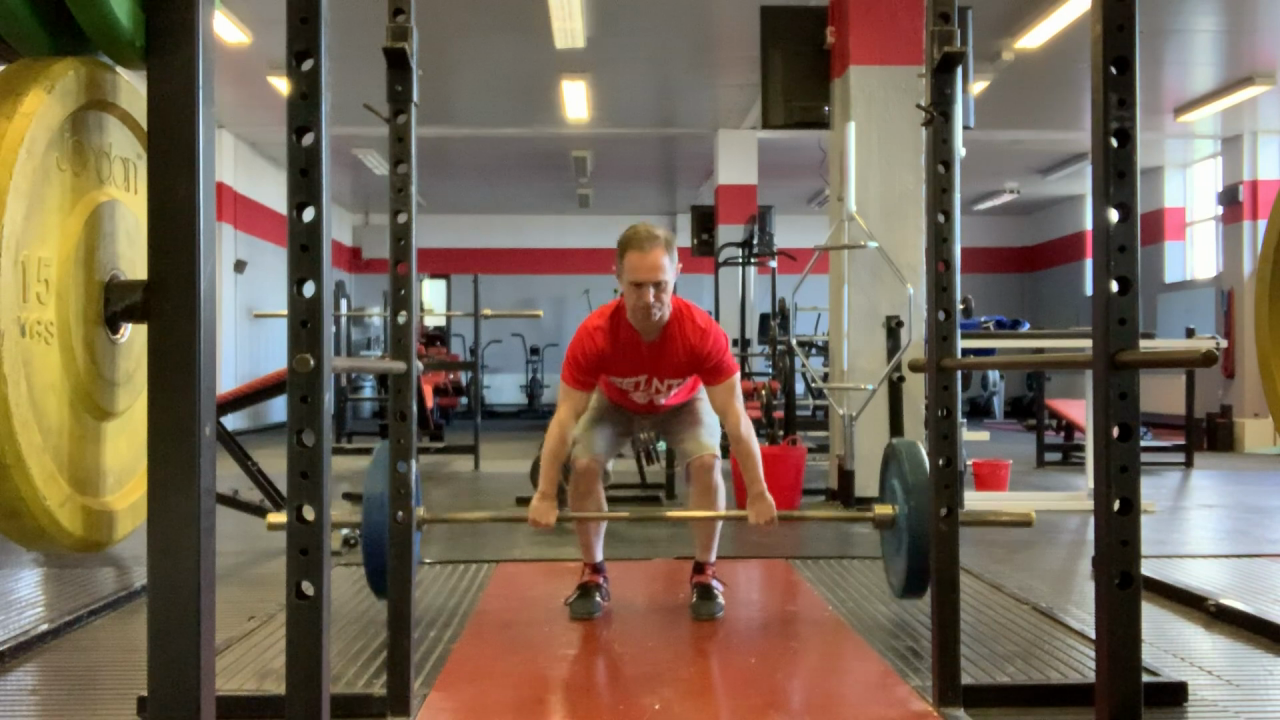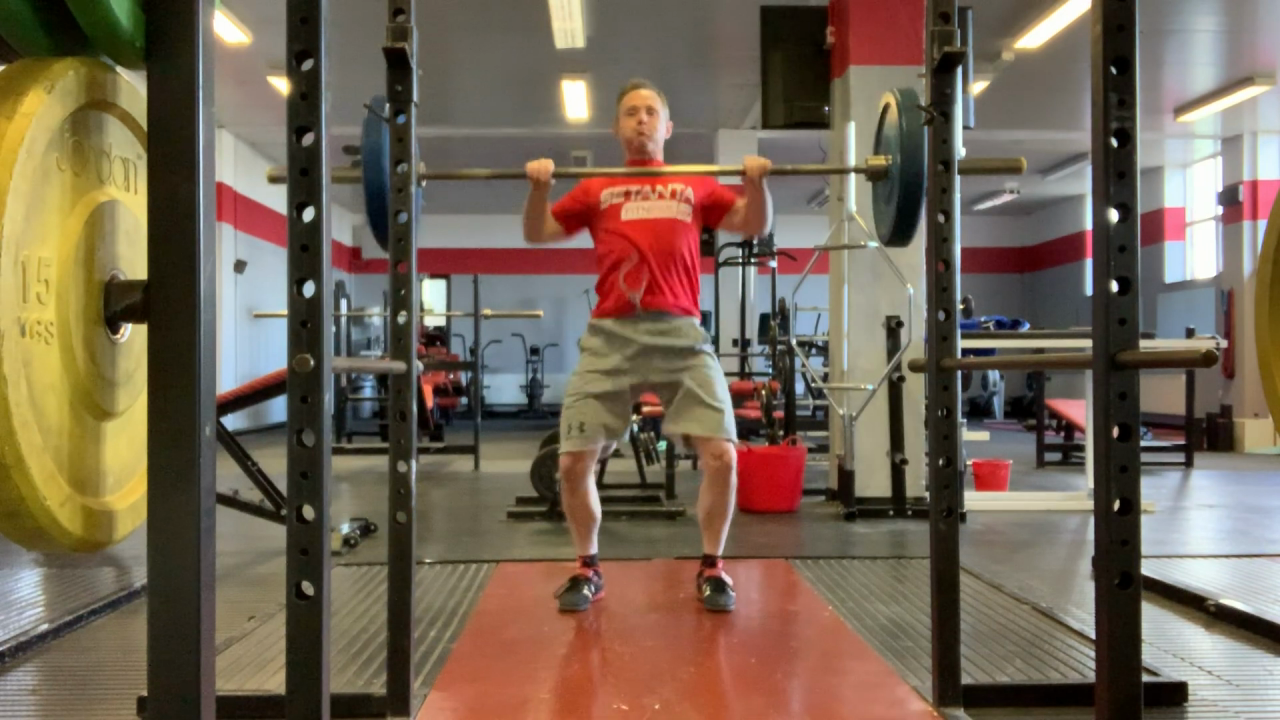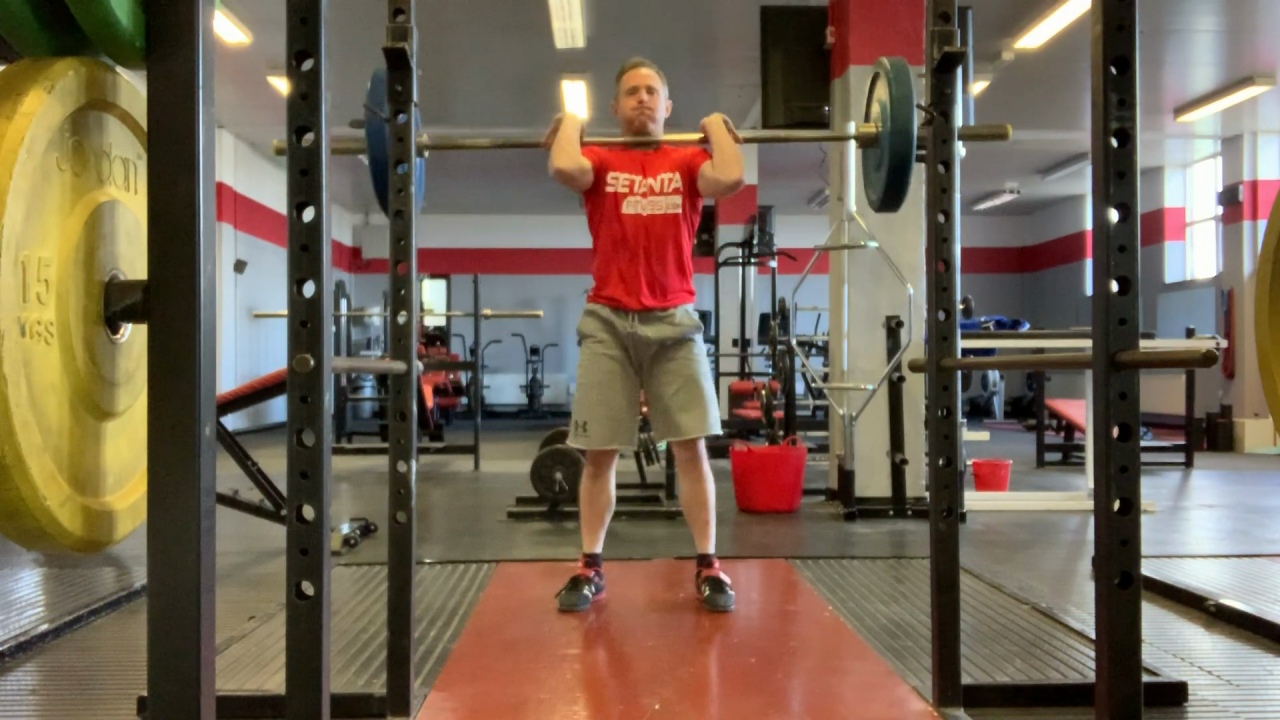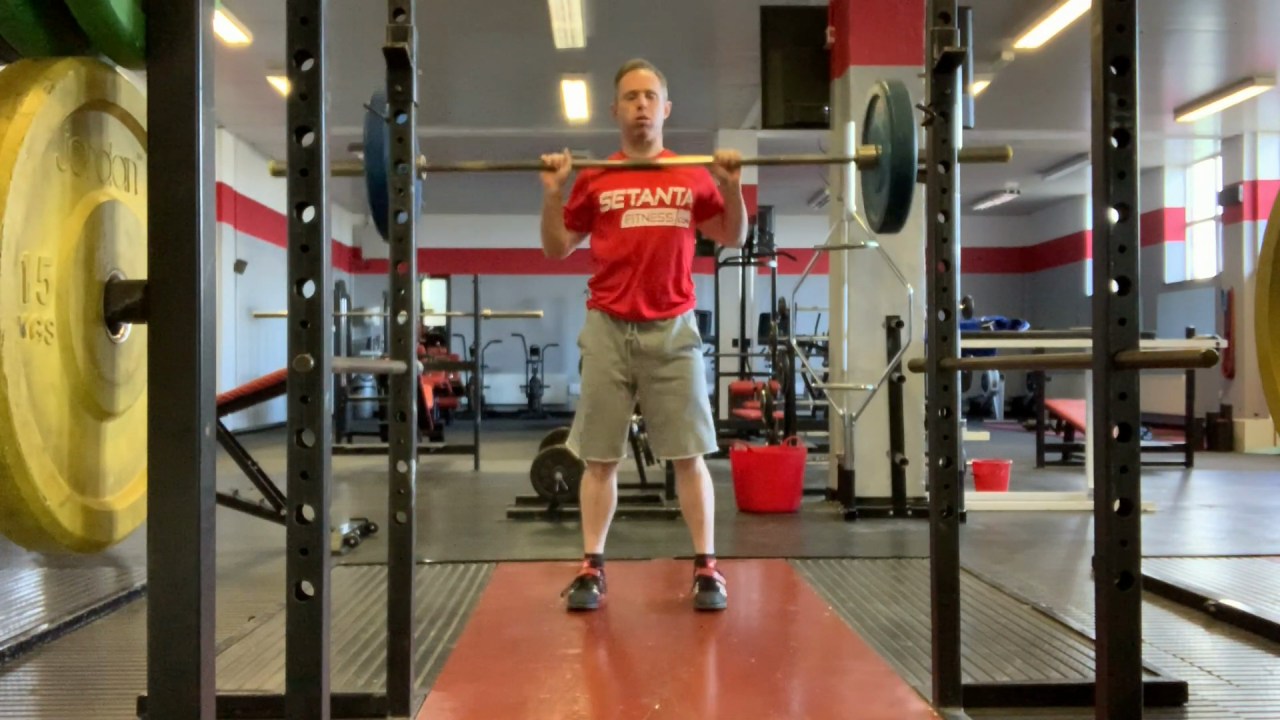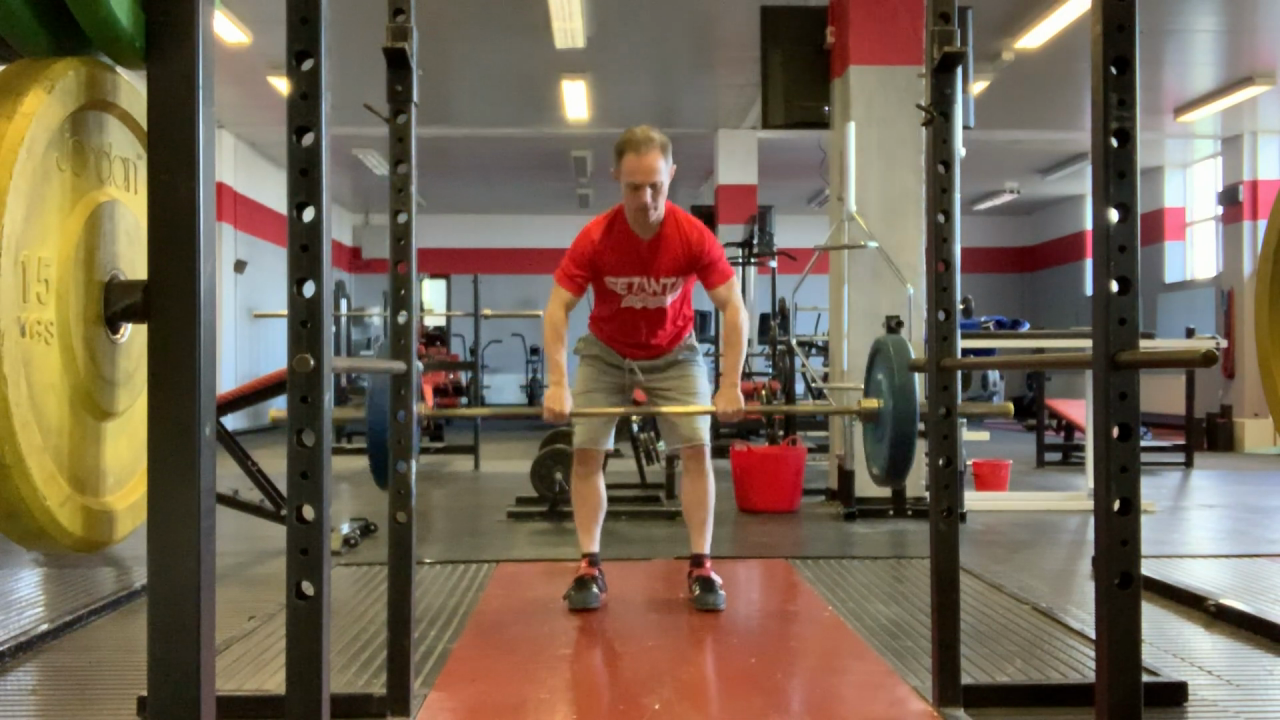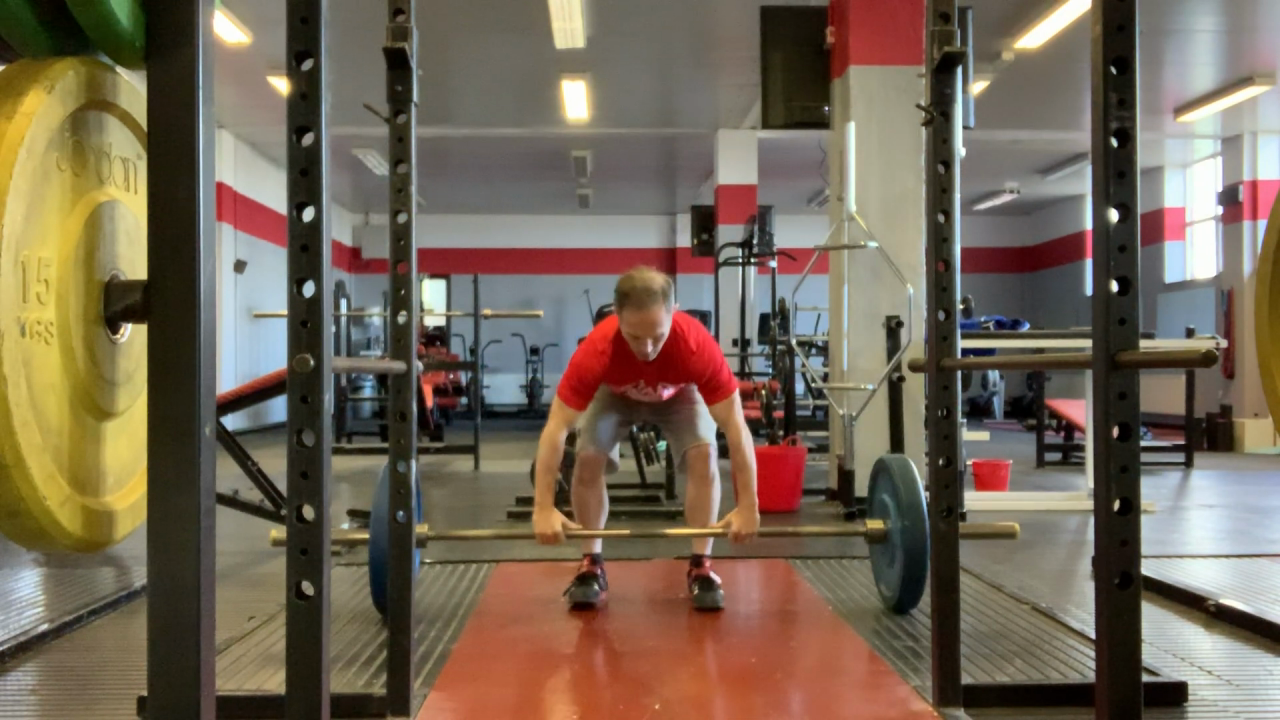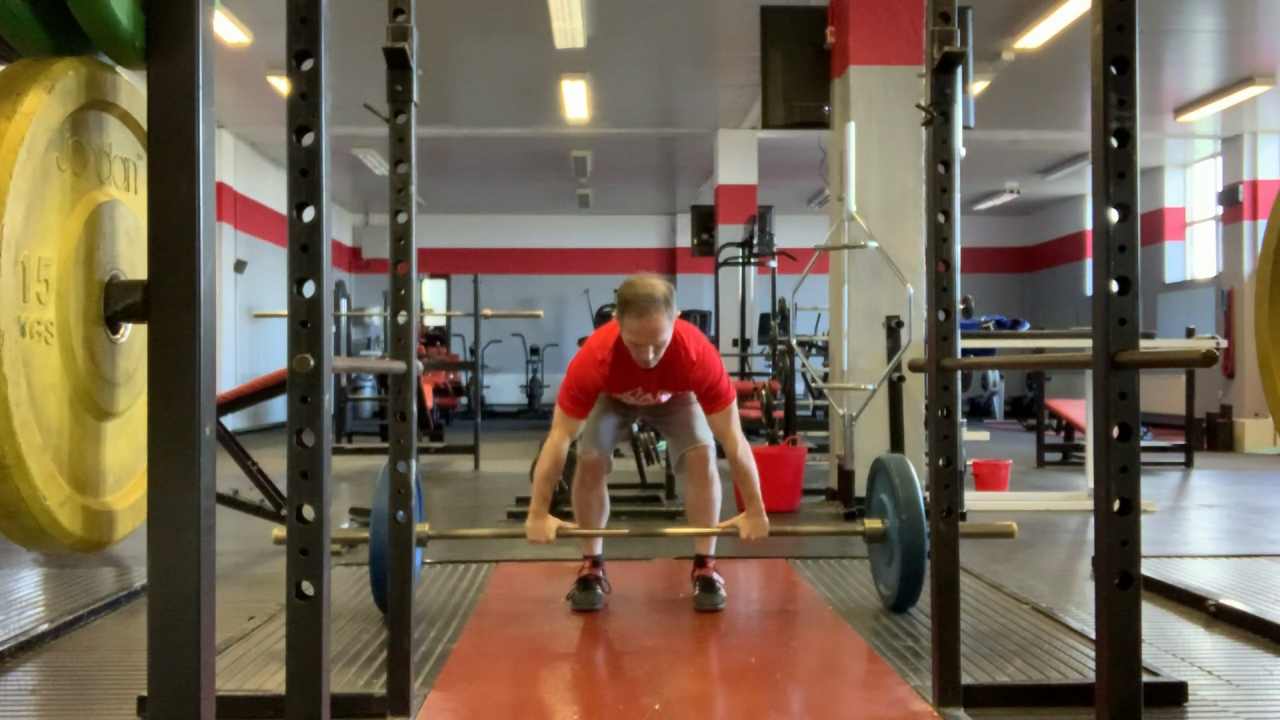
dt=0.7s
person 1, frame 1
left shoulder: (701, 332)
right shoulder: (595, 333)
left elbow: (735, 417)
right elbow: (566, 417)
left wrist: (756, 492)
right wrist: (546, 494)
left hip: (682, 402)
right hip: (613, 402)
left knee: (706, 463)
right knee: (584, 466)
left ankle: (704, 575)
right ankle: (593, 575)
person 1, frame 2
left shoulder: (695, 185)
right shoulder: (597, 188)
left elbow: (755, 226)
right elbow: (538, 233)
left wrist: (756, 185)
right wrist: (536, 191)
left hip: (681, 333)
right hip: (611, 335)
left knee: (720, 455)
right knee: (574, 461)
left ankle: (711, 568)
right ankle: (588, 568)
person 1, frame 3
left shoulder: (688, 159)
right shoulder: (599, 159)
left elbow: (731, 179)
right elbow: (564, 168)
left wrist: (717, 128)
right wrist: (569, 126)
left hip: (674, 319)
right hip: (607, 319)
left knee: (690, 444)
right knee: (600, 450)
left ankle: (707, 566)
right ankle: (590, 567)
person 1, frame 4
left shoulder: (694, 172)
right shoulder: (593, 176)
left elbow: (733, 236)
right elbow: (556, 247)
left wrist: (729, 180)
right wrist: (552, 188)
left hip: (672, 329)
right hip: (608, 329)
left knee: (688, 454)
right knee: (600, 457)
left ankle: (705, 567)
right ankle: (592, 567)
person 1, frame 5
left shoulder: (694, 236)
right shoulder: (594, 238)
left elbow: (733, 308)
right elbow: (557, 308)
left wrist: (730, 386)
right wrist: (557, 384)
left hip: (674, 352)
right hip: (603, 353)
left knee: (696, 447)
right knee: (586, 453)
left ankle: (700, 567)
right ankle: (590, 567)
person 1, frame 6
left shoulder: (699, 346)
right shoulder: (595, 351)
left elbow: (736, 427)
right elbow: (555, 429)
left wrist: (747, 506)
right wrist: (543, 508)
left hip: (678, 393)
right hip: (614, 393)
left knee: (703, 454)
right knee: (589, 457)
left ankle: (700, 567)
right ankle: (591, 566)
person 1, frame 7
left shoulder: (699, 355)
right shoulder: (593, 359)
left elbow: (732, 437)
right elbow: (559, 437)
left wrist: (755, 511)
right wrist: (538, 513)
left hip: (676, 394)
right hip: (612, 395)
left knee: (702, 456)
right knee: (590, 460)
left ankle: (704, 567)
right ankle: (592, 568)
